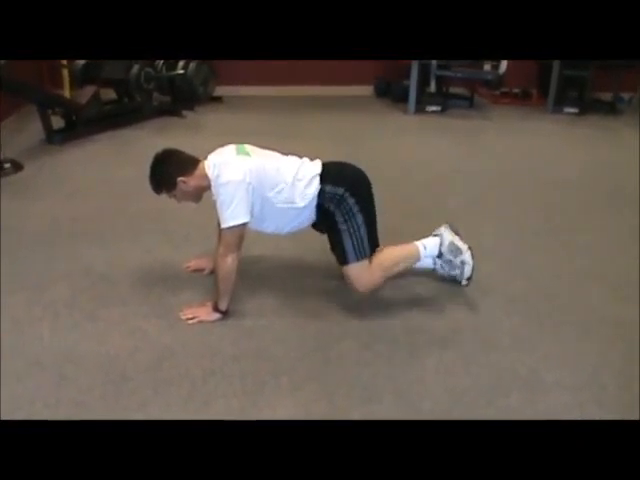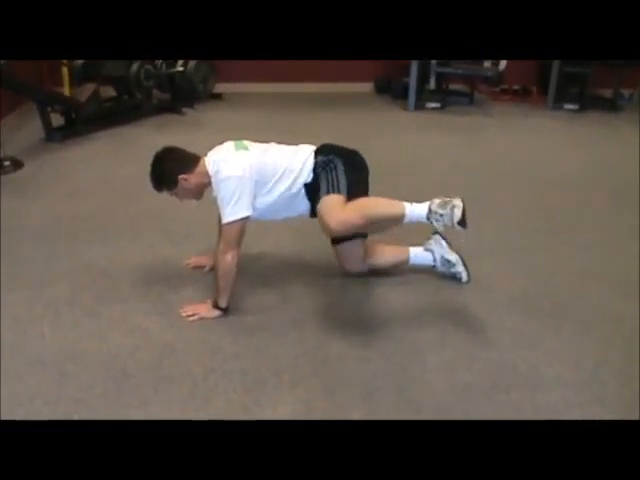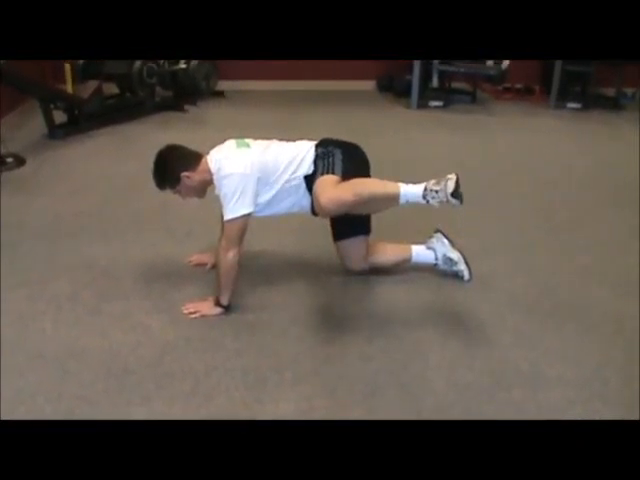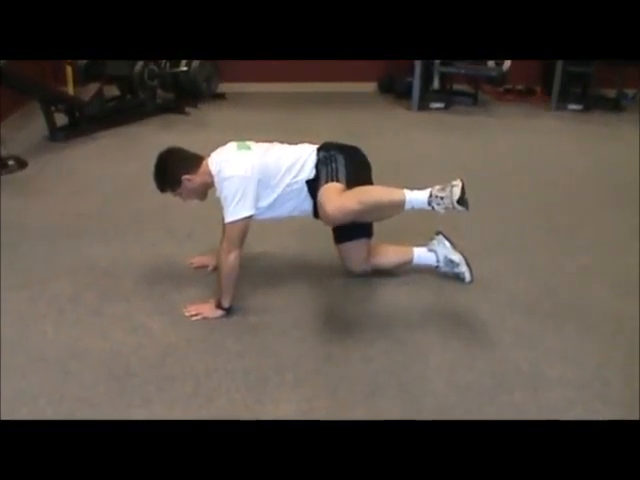
dt=0.3s
person 1, frame 1
left shoulder: (228, 181)
right shoulder: (219, 162)
left elbow: (231, 252)
right elbow: (227, 232)
left wrist: (219, 308)
right wrist: (215, 259)
left hip: (338, 191)
right hip: (327, 189)
left knee: (364, 282)
right knee: (360, 266)
left ankle: (439, 243)
right ankle: (435, 256)
person 1, frame 2
left shoulder: (230, 175)
right shoulder: (218, 160)
left elbow: (231, 248)
right elbow: (227, 221)
left wrist: (219, 305)
right wrist: (216, 257)
left hip: (332, 165)
right hip: (323, 170)
left knee: (336, 223)
right knee: (354, 263)
left ankle: (429, 210)
right ankle: (432, 253)
person 1, frame 3
left shoulder: (232, 173)
right shoulder: (220, 158)
left elbow: (232, 246)
left wrist: (220, 302)
right wrist: (218, 254)
left hip: (333, 157)
right hip: (324, 165)
left knee: (328, 202)
right knee: (356, 262)
left ankle: (424, 191)
right ankle: (434, 252)
person 1, frame 4
left shoulder: (232, 176)
right shoulder: (222, 161)
left elbow: (233, 248)
left wrist: (222, 304)
right wrist: (219, 256)
left hip: (334, 162)
right hip: (325, 168)
left knee: (335, 211)
right knee: (358, 264)
left ankle: (429, 196)
right ankle: (435, 254)
